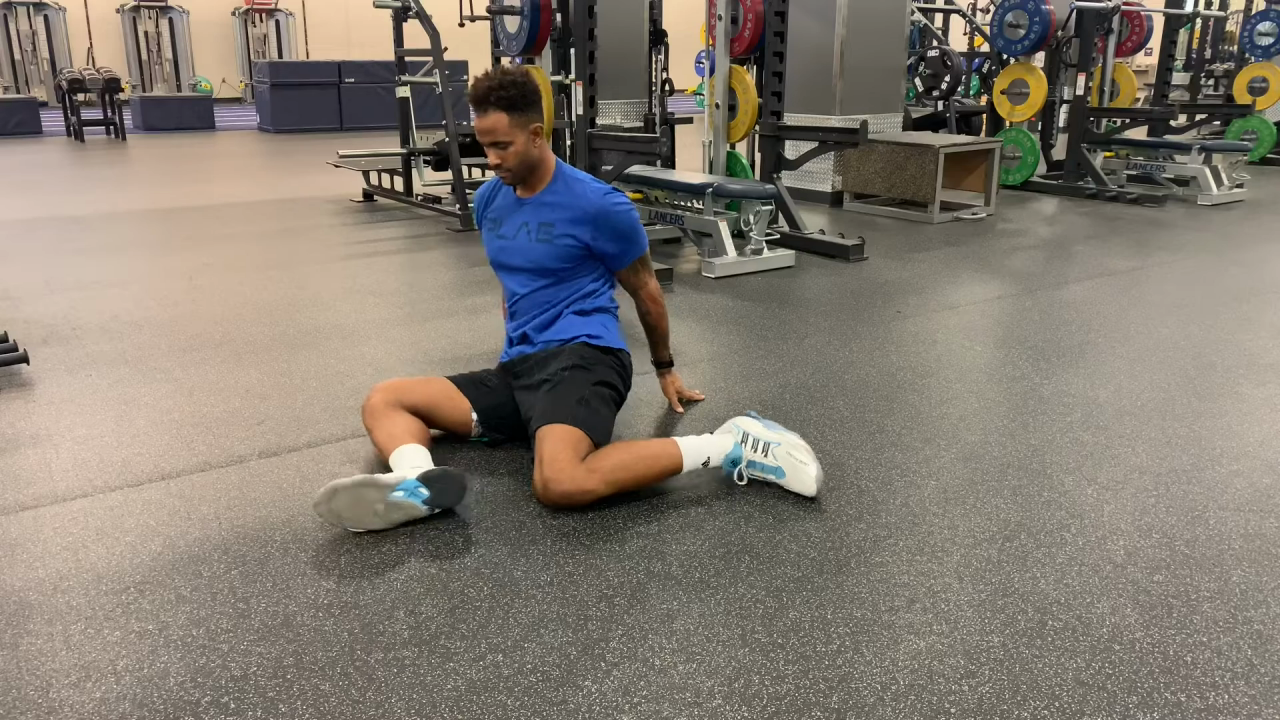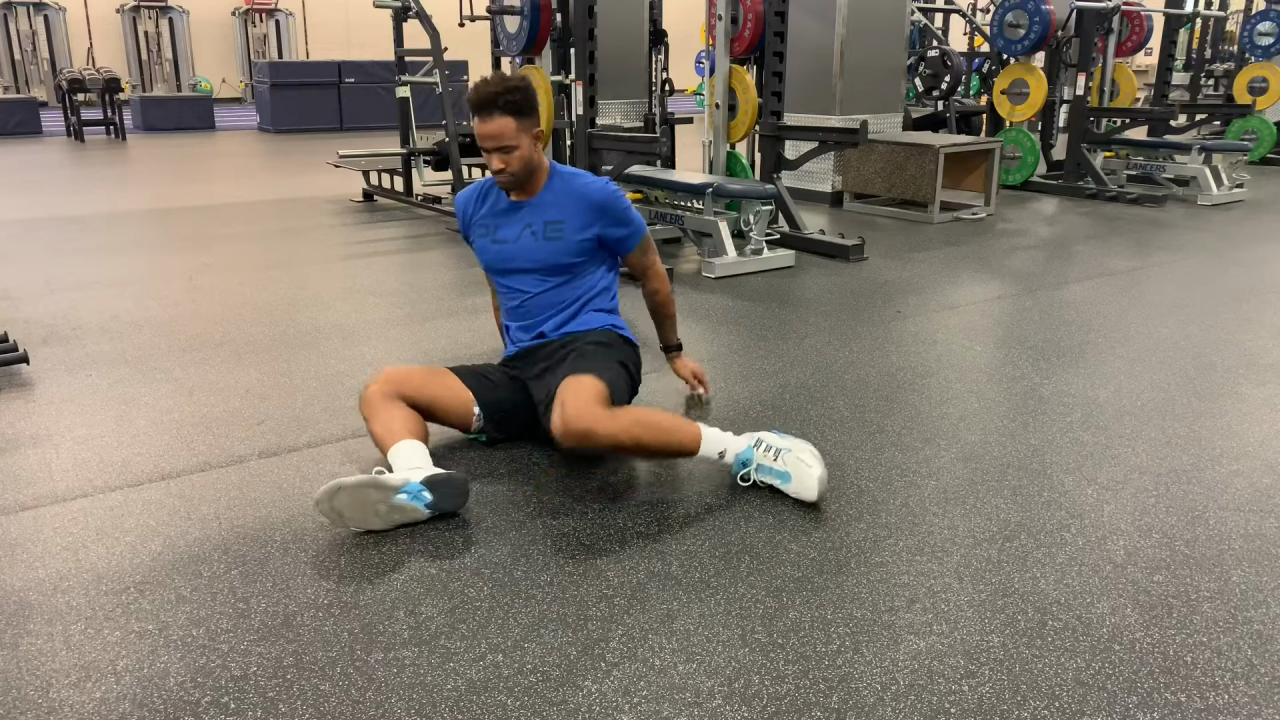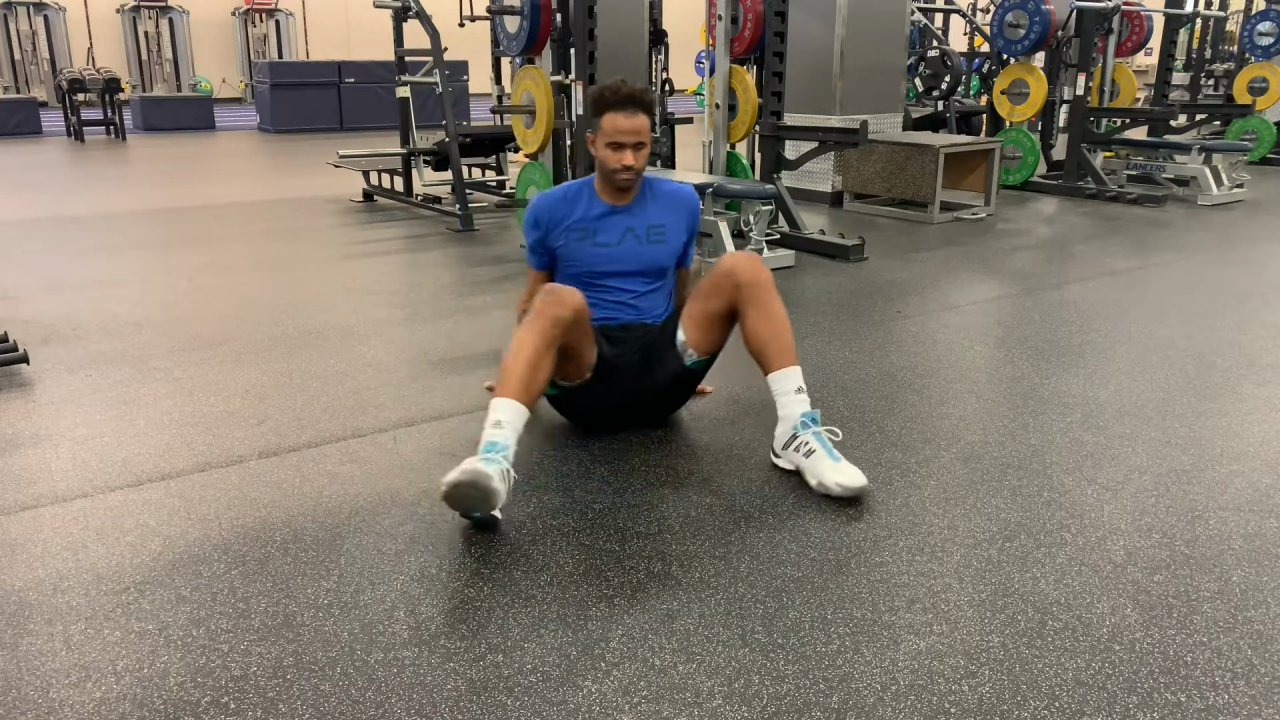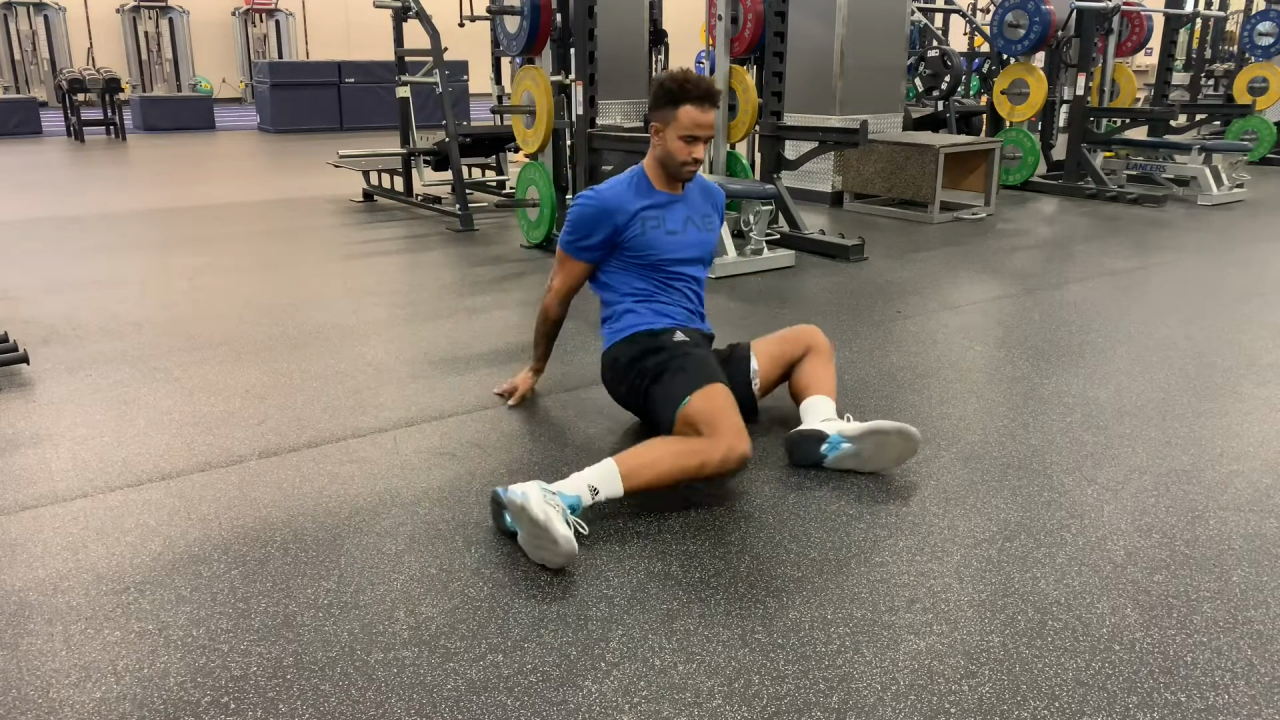
dt=0.7s
person 1, frame 1
left shoulder: (599, 206)
right shoulder: (489, 200)
left elbow: (645, 291)
left wrist: (665, 370)
left hip: (583, 358)
right hip: (519, 368)
left knee: (559, 485)
right knee: (383, 402)
left ankle: (732, 447)
right ankle: (417, 485)
person 1, frame 2
left shoulder: (594, 197)
right shoulder: (472, 206)
left elbow: (651, 274)
left wrist: (673, 351)
left hip: (590, 348)
right hip: (522, 371)
left knee: (575, 426)
right knee: (381, 390)
left ankle: (745, 451)
right ankle: (418, 485)
person 1, frame 3
left shoulder: (681, 203)
right shoulder: (550, 210)
right elbow: (531, 303)
left wrist: (682, 362)
right wrist: (525, 371)
left hip: (657, 366)
right hip: (585, 377)
left knee: (743, 267)
right knee: (559, 302)
left ankle: (798, 429)
right ankle: (492, 465)
person 1, frame 4
left shoulder: (710, 197)
right shoulder: (605, 204)
right elbow: (558, 292)
right wrist: (535, 369)
left hip: (689, 349)
right hip: (647, 351)
left knee: (810, 341)
right knee: (728, 449)
left ankle: (823, 434)
right ankle: (554, 498)
